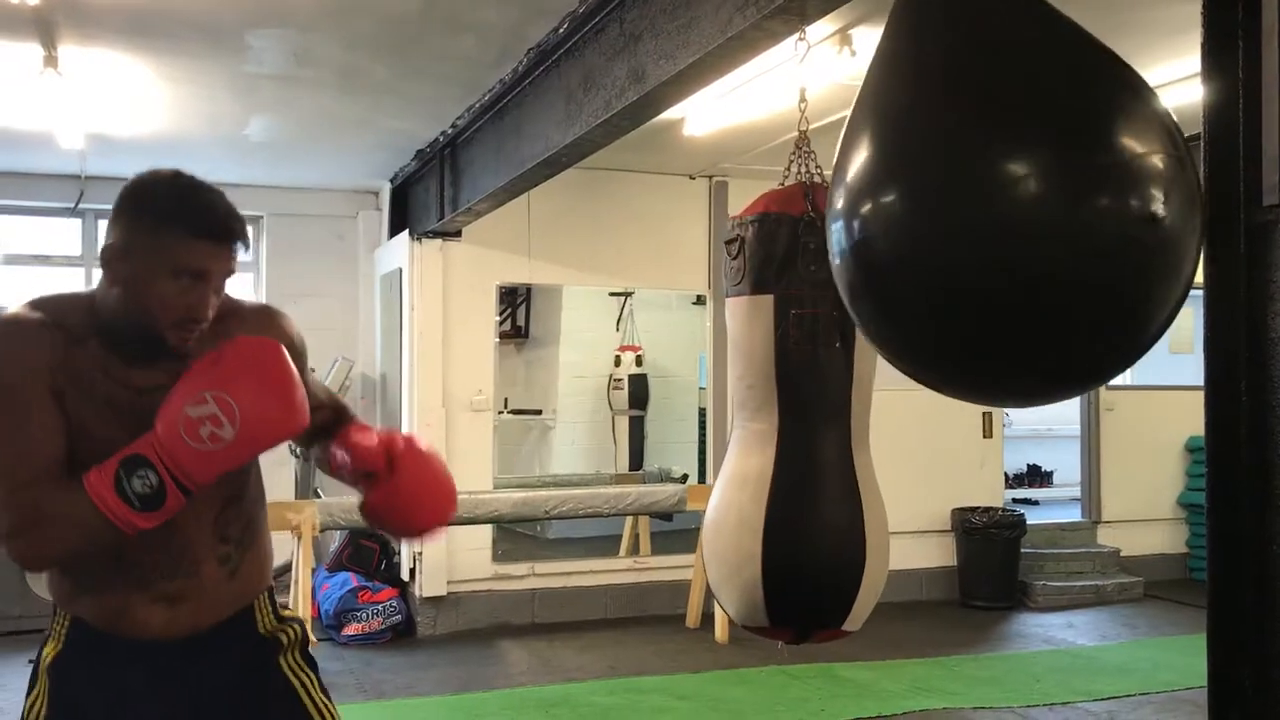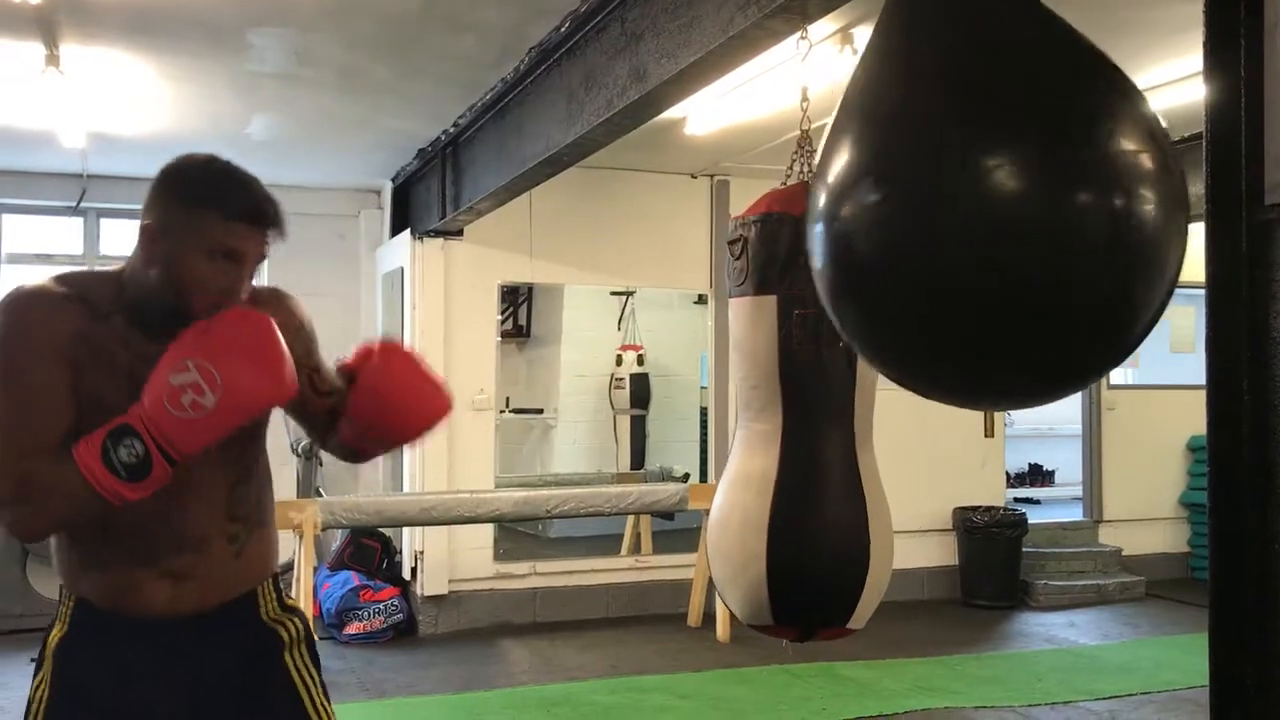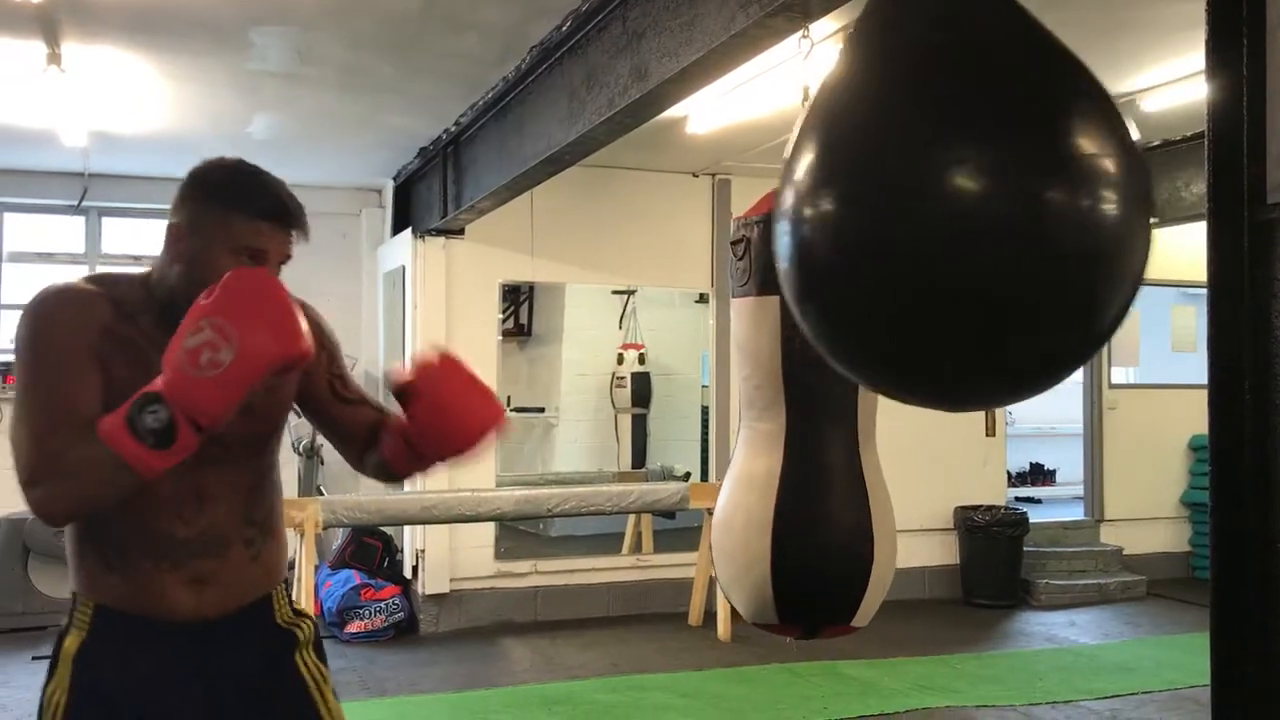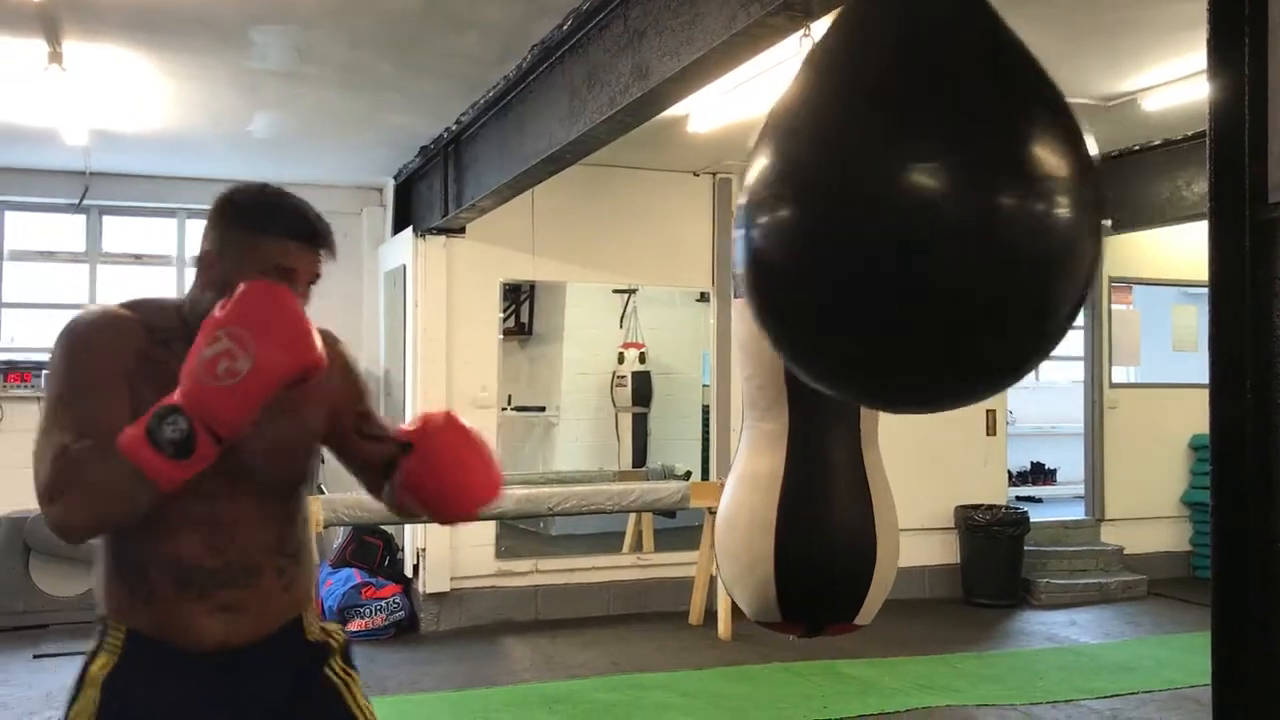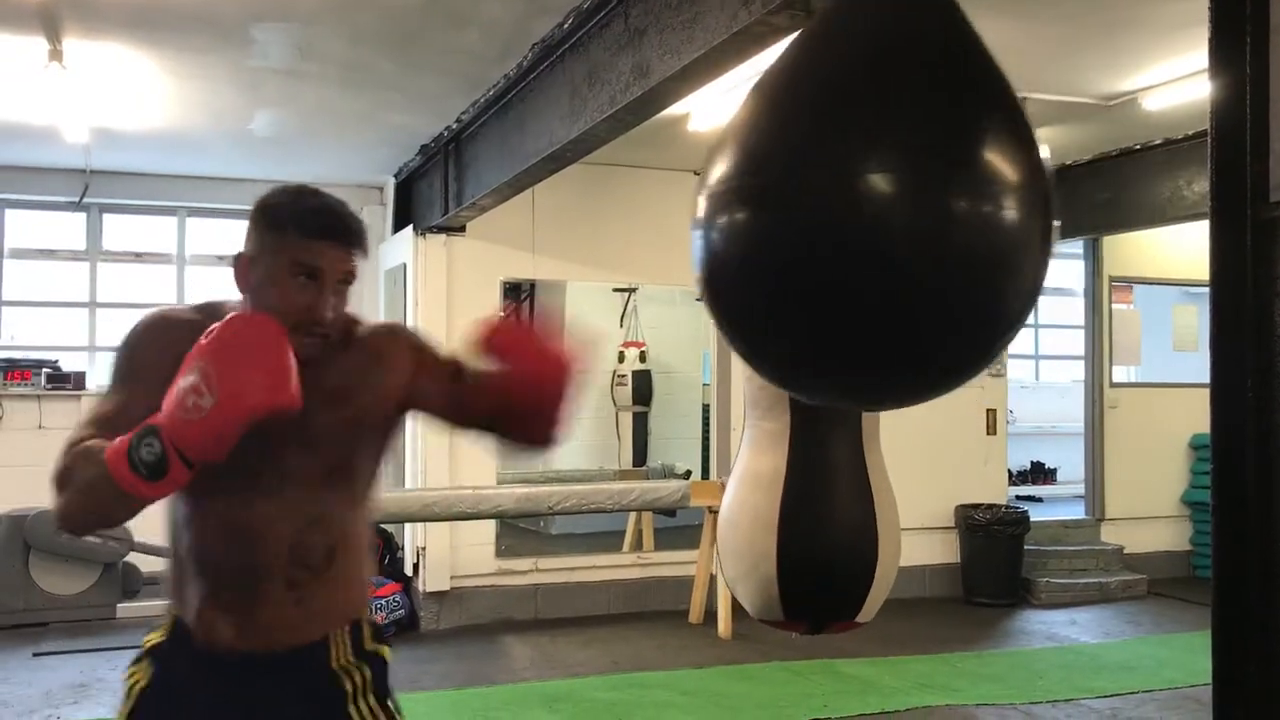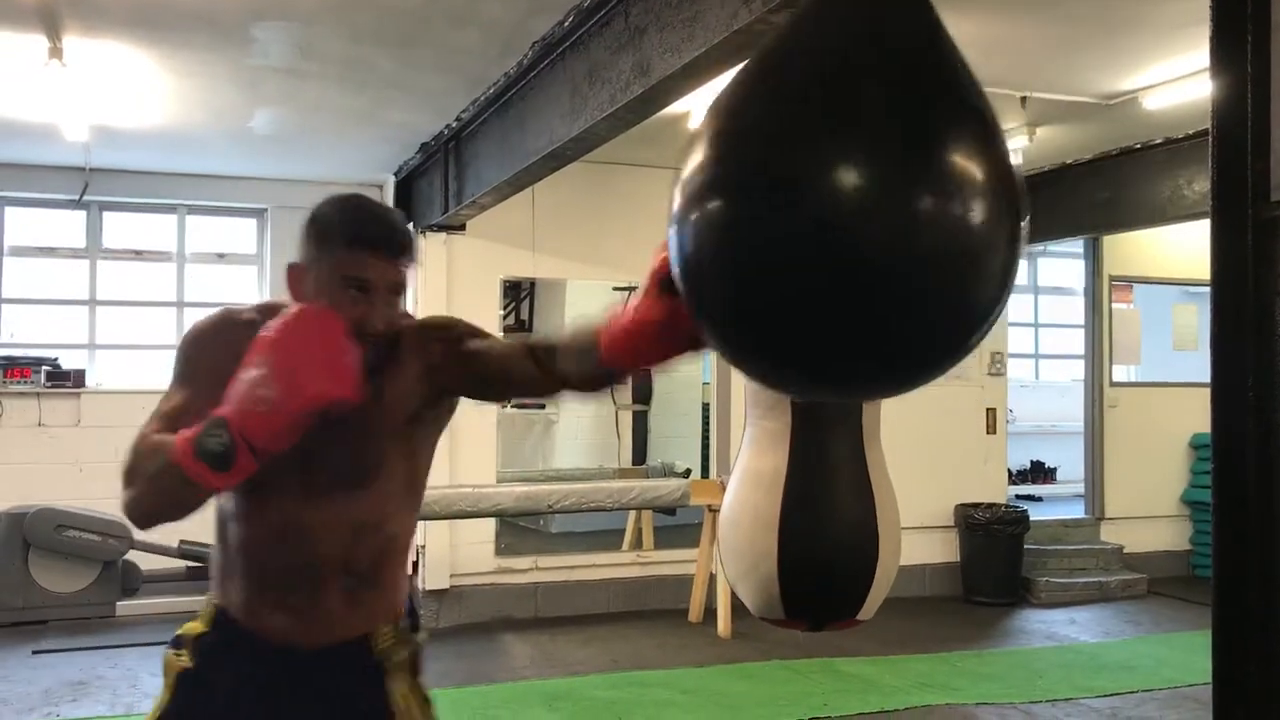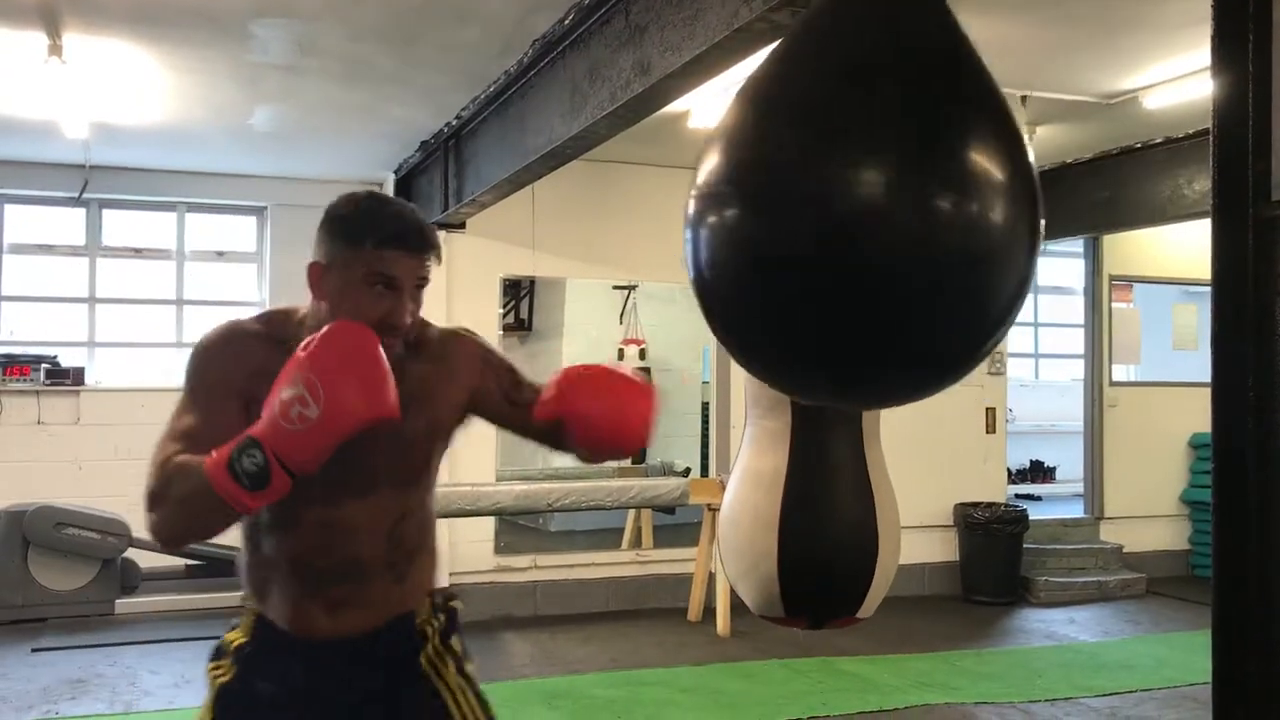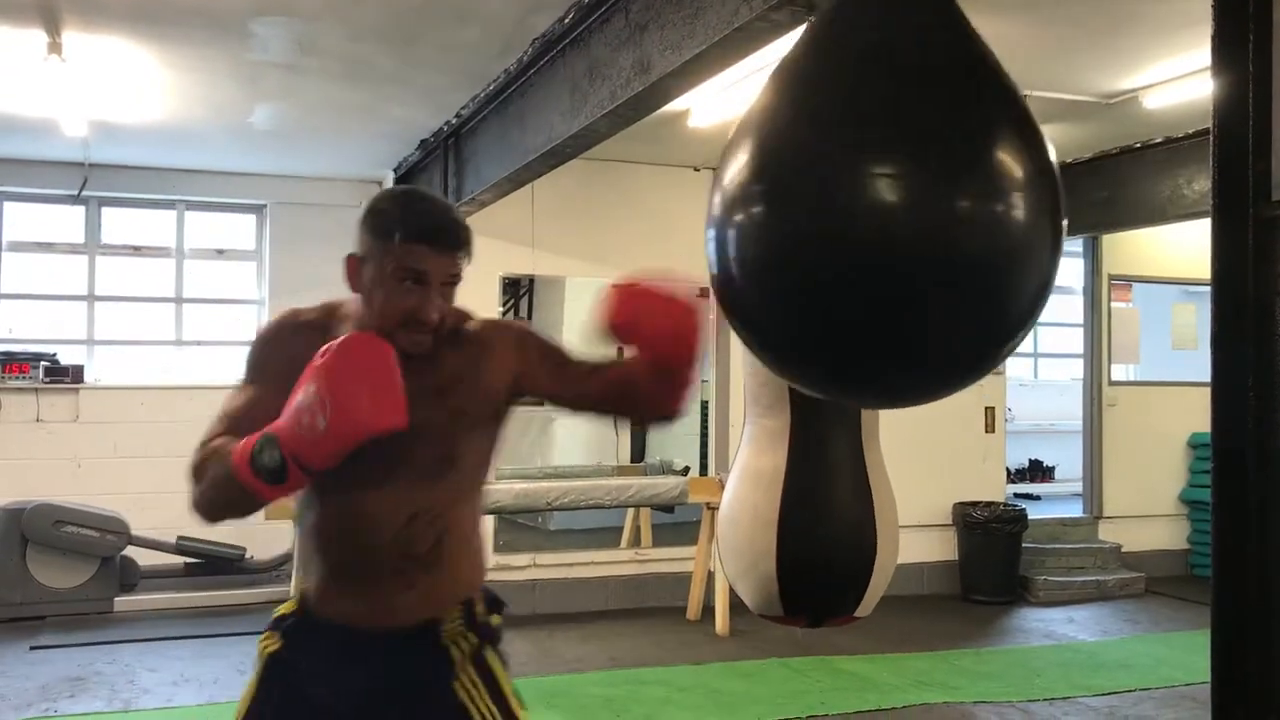
dt=0.1s
person 1, frame 1
left shoulder: (259, 337)
left elbow: (325, 426)
left wrist: (376, 456)
right wrist: (167, 459)
left hip: (243, 648)
right hip: (96, 663)
person 1, frame 2
left shoulder: (267, 322)
left elbow: (342, 428)
left wrist: (382, 404)
right wrist: (153, 432)
left hip: (246, 634)
right hip: (100, 646)
person 1, frame 3
left shoulder: (286, 324)
right shoulder: (70, 317)
left elbow: (374, 451)
right elbow: (52, 492)
left wrist: (427, 425)
right wrist: (180, 399)
left hip: (259, 637)
right hip: (117, 649)
person 1, frame 4
left shoulder: (318, 362)
right shoulder: (107, 343)
left elbow: (396, 477)
right elbow: (71, 511)
left wrist: (430, 475)
right wrist: (193, 413)
left hip: (286, 658)
right hip: (145, 669)
person 1, frame 5
left shoulder: (383, 359)
right shoulder: (169, 342)
left elbow: (529, 423)
right elbow: (75, 503)
left wrist: (534, 385)
right wrist: (176, 436)
left hip: (324, 672)
right hip: (189, 665)
person 1, frame 6
left shoulder: (433, 355)
right shoulder: (226, 342)
left elbow: (563, 366)
right elbow: (147, 498)
left wrist: (662, 315)
right wrist: (236, 428)
left hip: (361, 661)
right hip: (232, 653)
person 1, frame 7
left shoulder: (451, 360)
right shoulder: (239, 353)
left elbow: (570, 423)
right elbow: (169, 517)
left wrist: (600, 419)
right wrist: (275, 445)
left hip: (403, 645)
right hip: (272, 656)
person 1, frame 8
left shoulder: (494, 353)
right shoulder: (294, 342)
left elbow: (636, 396)
right elbow: (208, 495)
left wrist: (662, 355)
right wrist: (291, 442)
left hip: (435, 647)
right hip: (313, 639)
